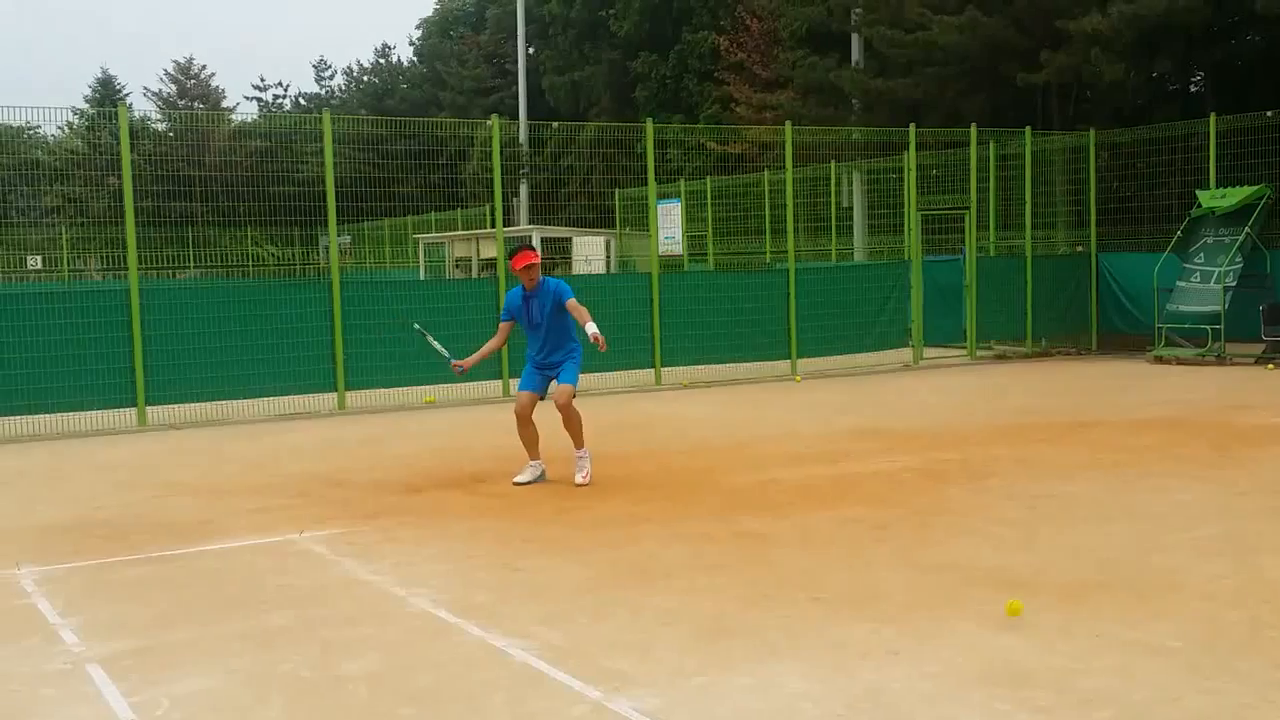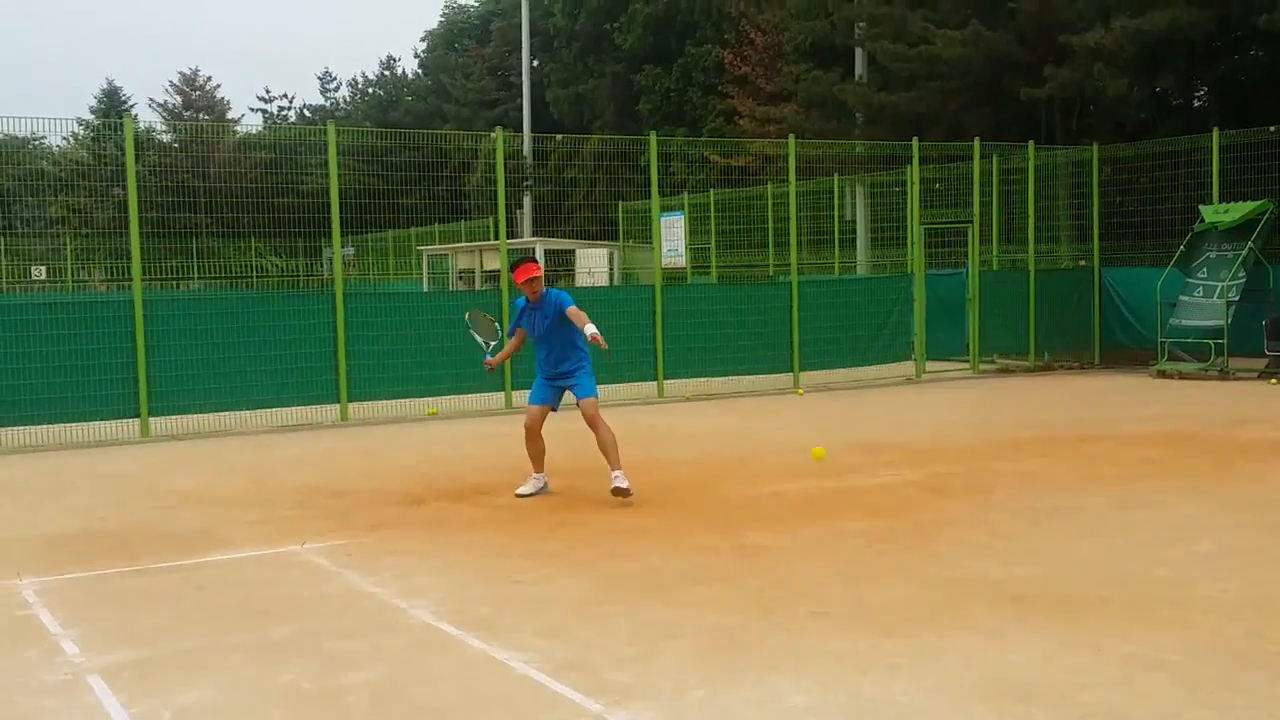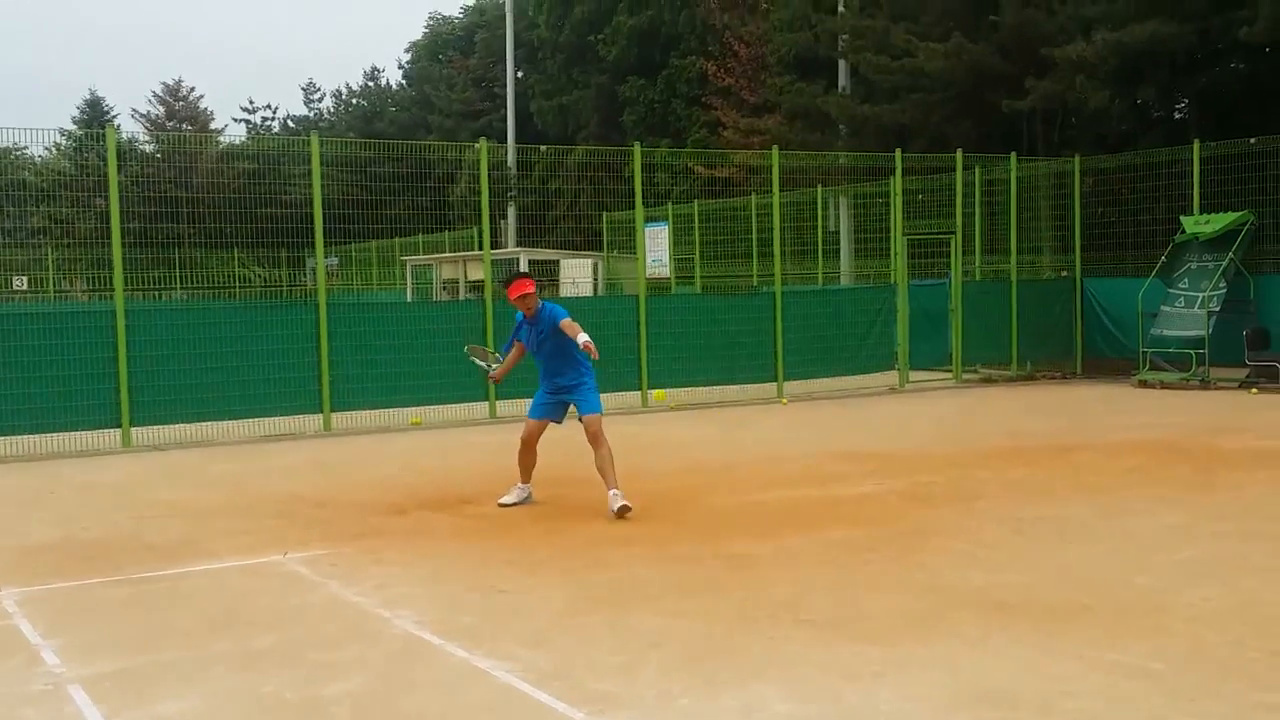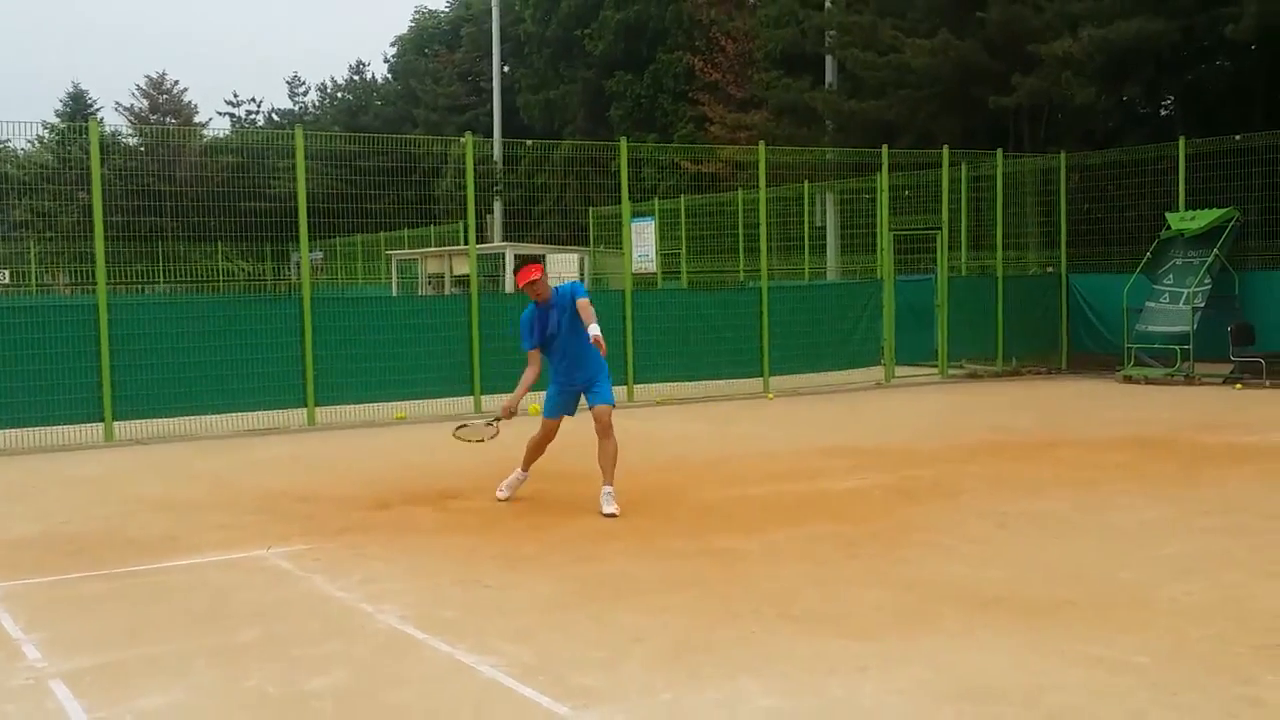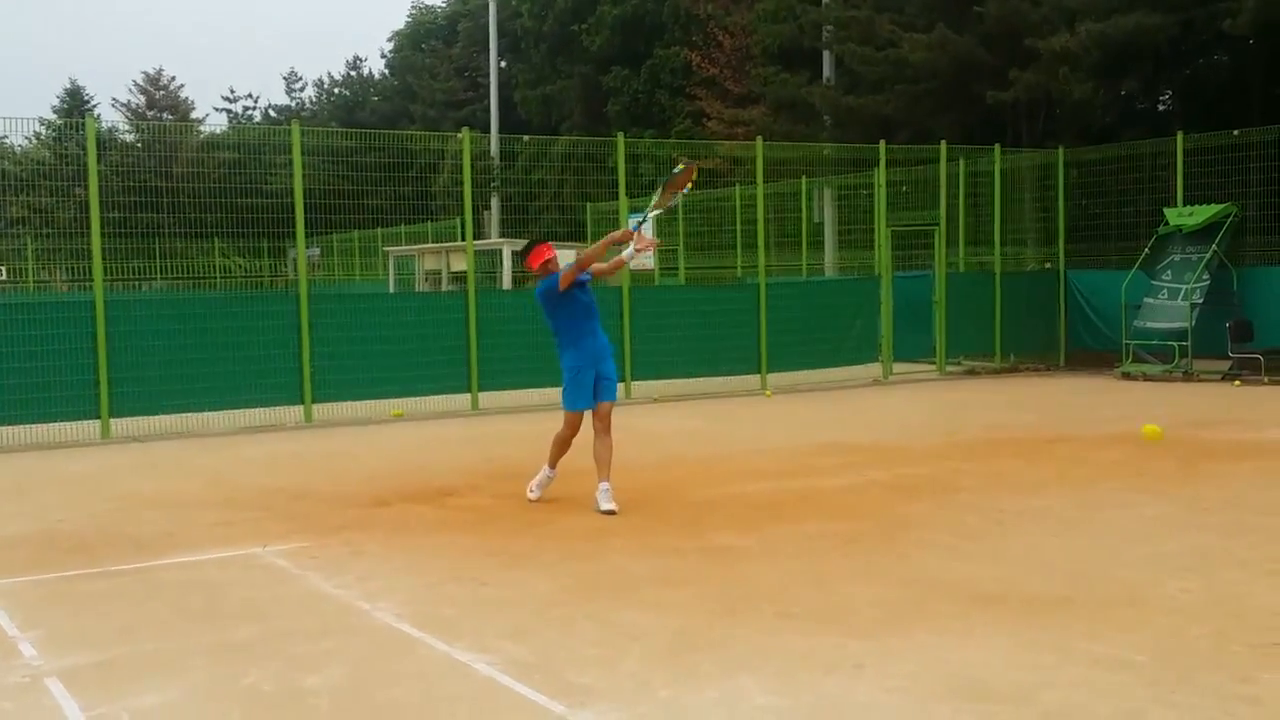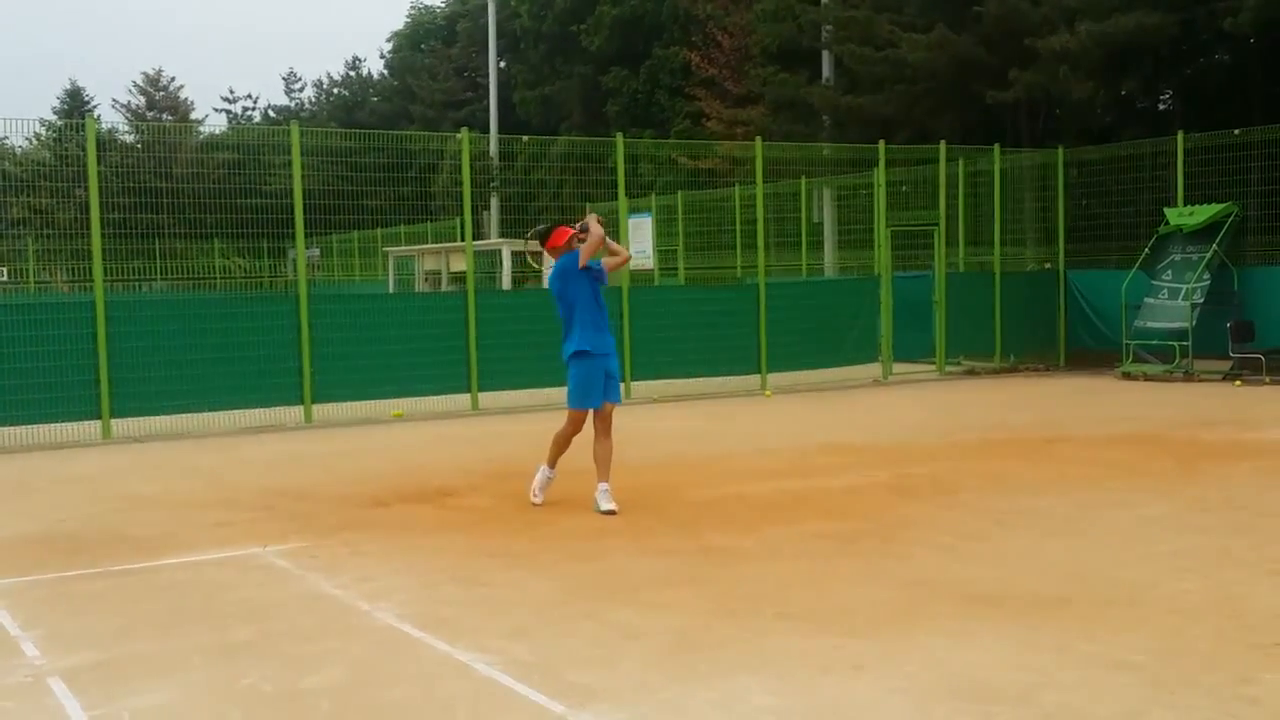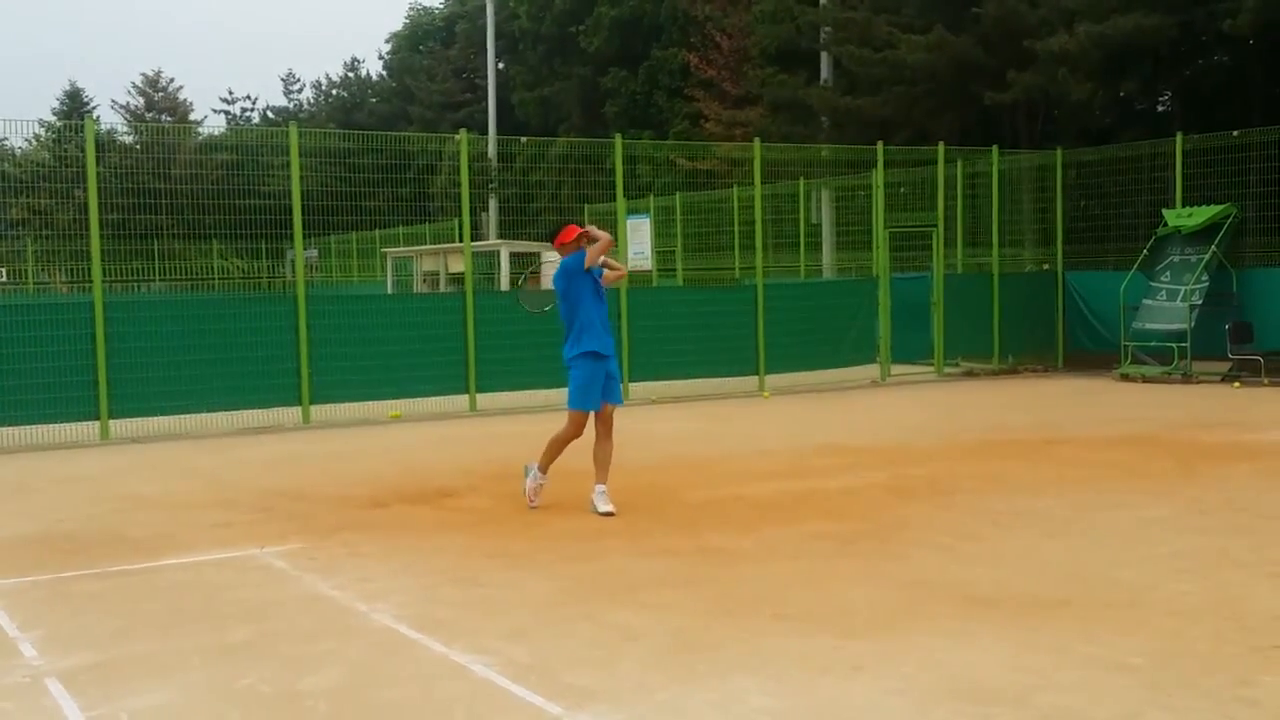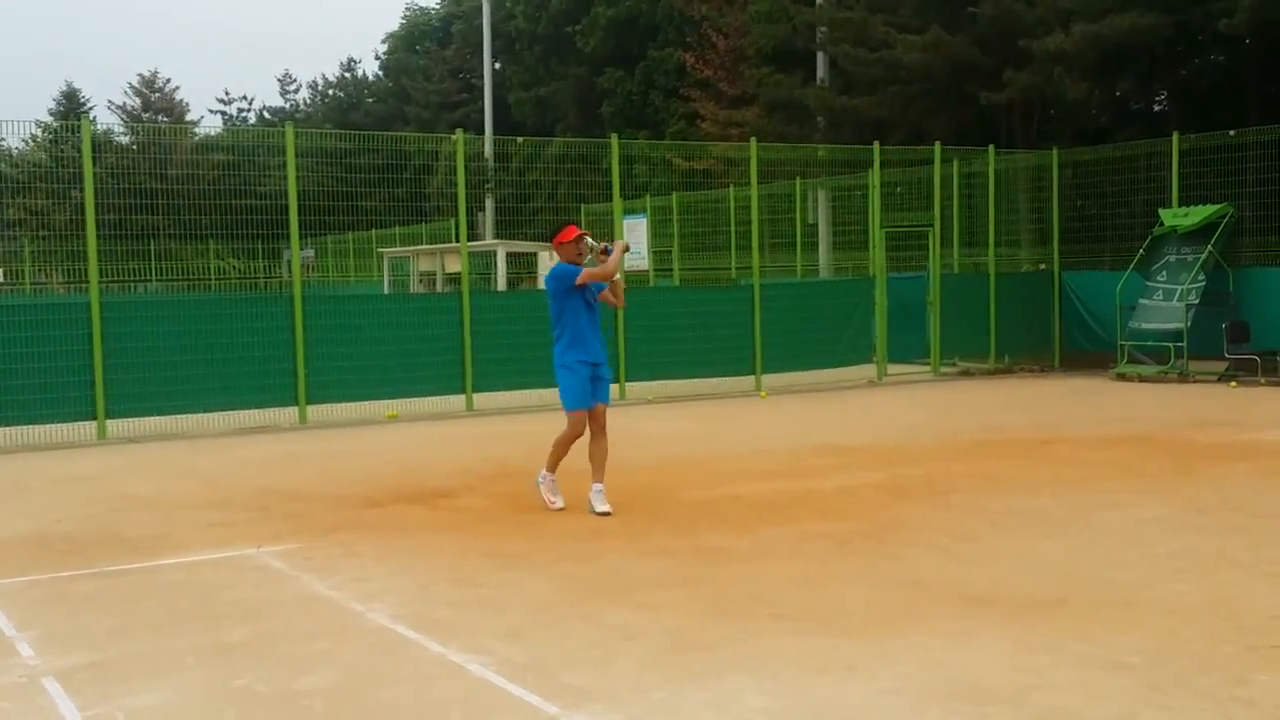
dt=0.2s
person 1, frame 1
left shoulder: (557, 287)
right shoulder: (512, 298)
left elbow: (576, 309)
right elbow: (499, 338)
left wrist: (592, 328)
right wrist: (470, 361)
left hip: (567, 357)
right hip: (537, 361)
left knee: (563, 402)
right knee: (521, 410)
left ankle: (581, 455)
right ankle: (536, 466)
person 1, frame 2
left shoulder: (559, 298)
right shoulder: (520, 306)
left elbow: (576, 314)
right elbow: (518, 337)
left wrist: (590, 329)
right wrist: (496, 361)
left hip: (577, 369)
right hip: (547, 374)
left knee: (592, 416)
right knee: (530, 424)
left ankle: (618, 476)
right ankle: (538, 478)
person 1, frame 3
left shoulder: (553, 312)
right shoulder: (521, 320)
left elbow: (570, 326)
right elbow: (519, 348)
left wrist: (582, 339)
right wrist: (499, 372)
left hip: (581, 382)
right hip: (551, 386)
left knee: (595, 432)
right knee: (528, 437)
left ankle: (615, 495)
right ankle: (523, 488)
person 1, frame 4
left shoulder: (572, 290)
right shoulder: (529, 317)
left elbow: (586, 309)
right elbow: (534, 365)
left wrist: (594, 329)
right wrist: (515, 397)
left hip: (594, 371)
right hip: (562, 378)
left knee: (604, 423)
right knee: (545, 434)
left ankle: (607, 492)
right ankle: (521, 474)
person 1, frame 5
left shoulder: (575, 272)
right shoulder: (545, 289)
left elbow: (606, 268)
right elbow: (578, 264)
left wrist: (631, 249)
right wrist: (612, 239)
left hip: (602, 357)
right hip: (576, 362)
left knee: (603, 424)
right knee: (571, 427)
left ankle: (604, 490)
right ankle: (548, 473)
person 1, frame 6
left shoulder: (585, 268)
right shoulder: (563, 272)
left elbow: (623, 256)
right elbow: (598, 238)
left wrist: (589, 232)
right wrist: (593, 221)
left hip: (606, 353)
right hip: (583, 356)
left knee: (603, 424)
right knee: (573, 425)
left ankle: (603, 491)
right ankle: (547, 471)
person 1, frame 7
left shoulder: (589, 272)
right shoulder: (568, 267)
left elbow: (621, 272)
right elbow: (607, 240)
left wrist: (597, 258)
right wrist: (595, 232)
left hip: (606, 355)
right hip: (585, 357)
left knee: (605, 425)
right knee: (575, 428)
left ankle: (600, 492)
right ankle: (538, 472)
person 1, frame 8
left shoulder: (586, 279)
right shoulder: (559, 273)
left elbow: (618, 301)
right elbow: (606, 272)
left wrist: (609, 265)
right wrist: (619, 248)
left hip: (596, 359)
right hip: (572, 361)
left knee: (598, 424)
right knee: (577, 427)
left ankle: (597, 491)
right ankle: (548, 476)
